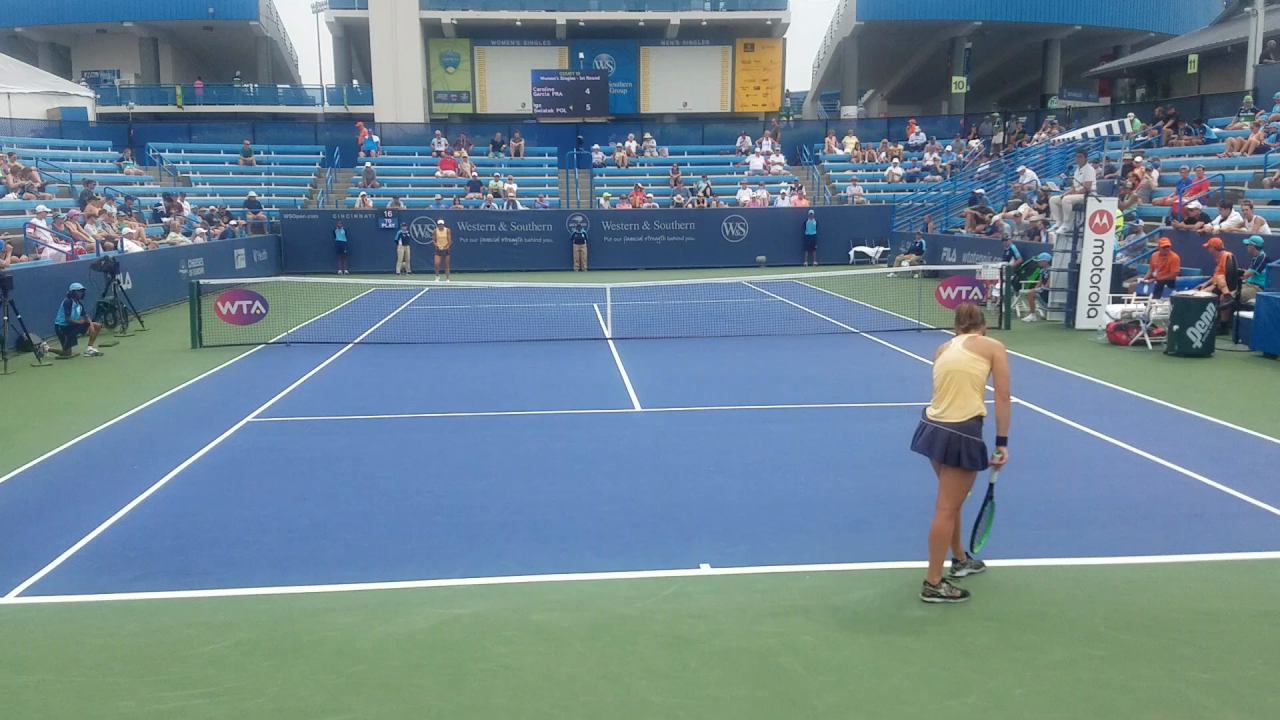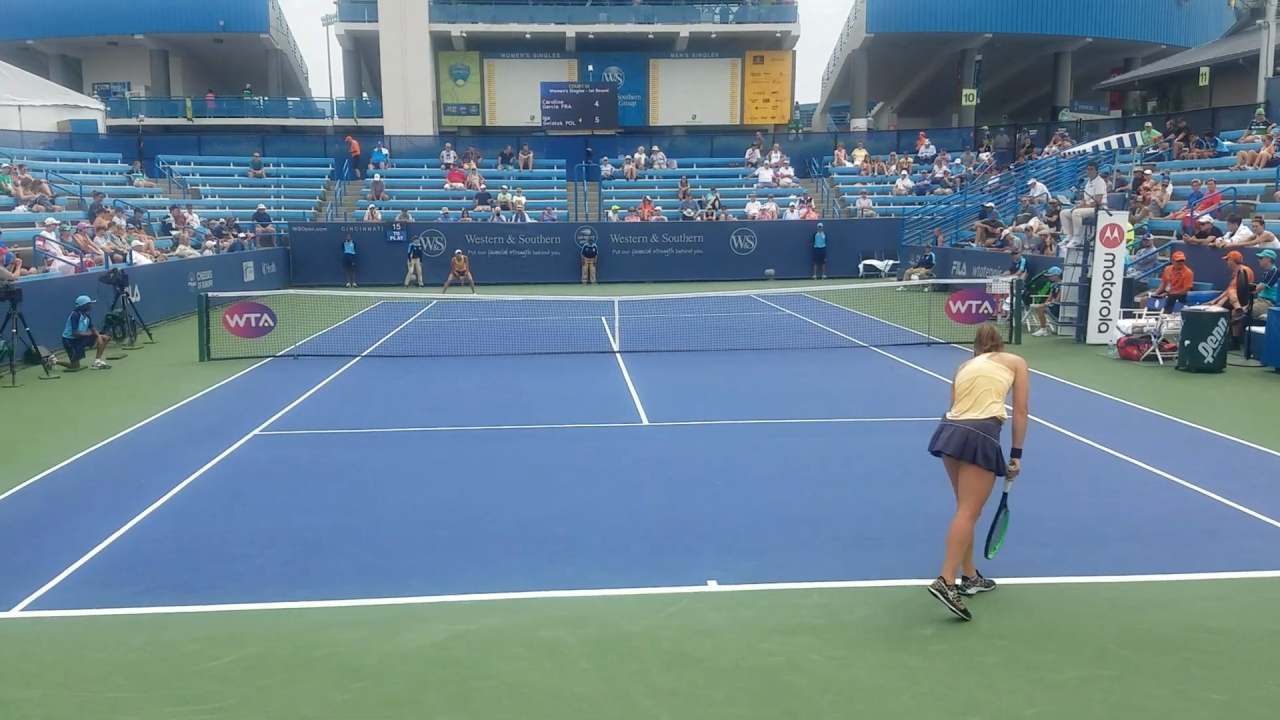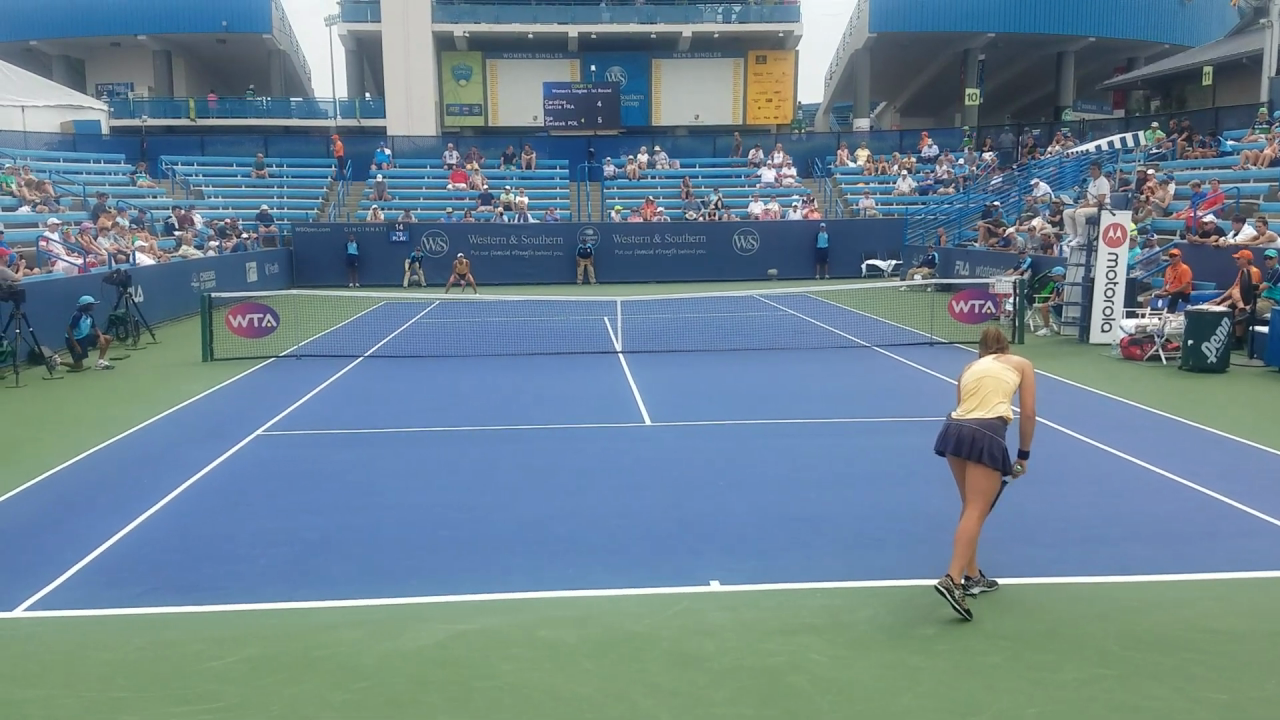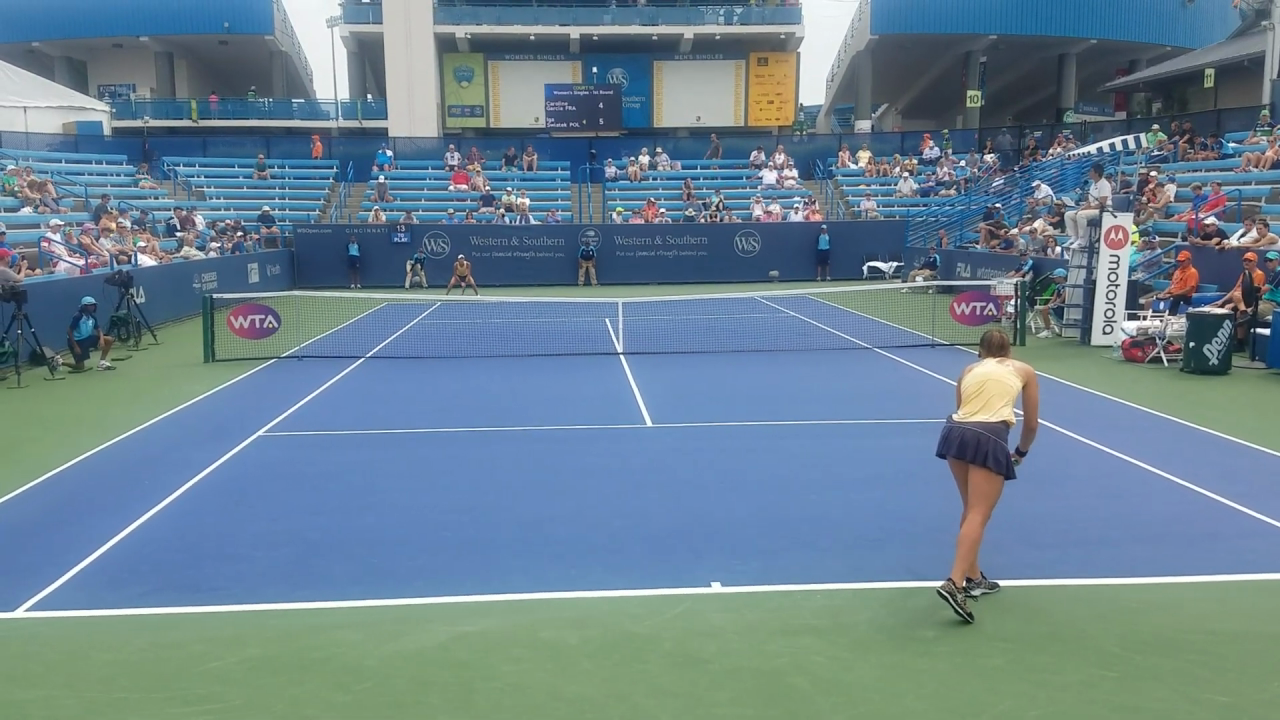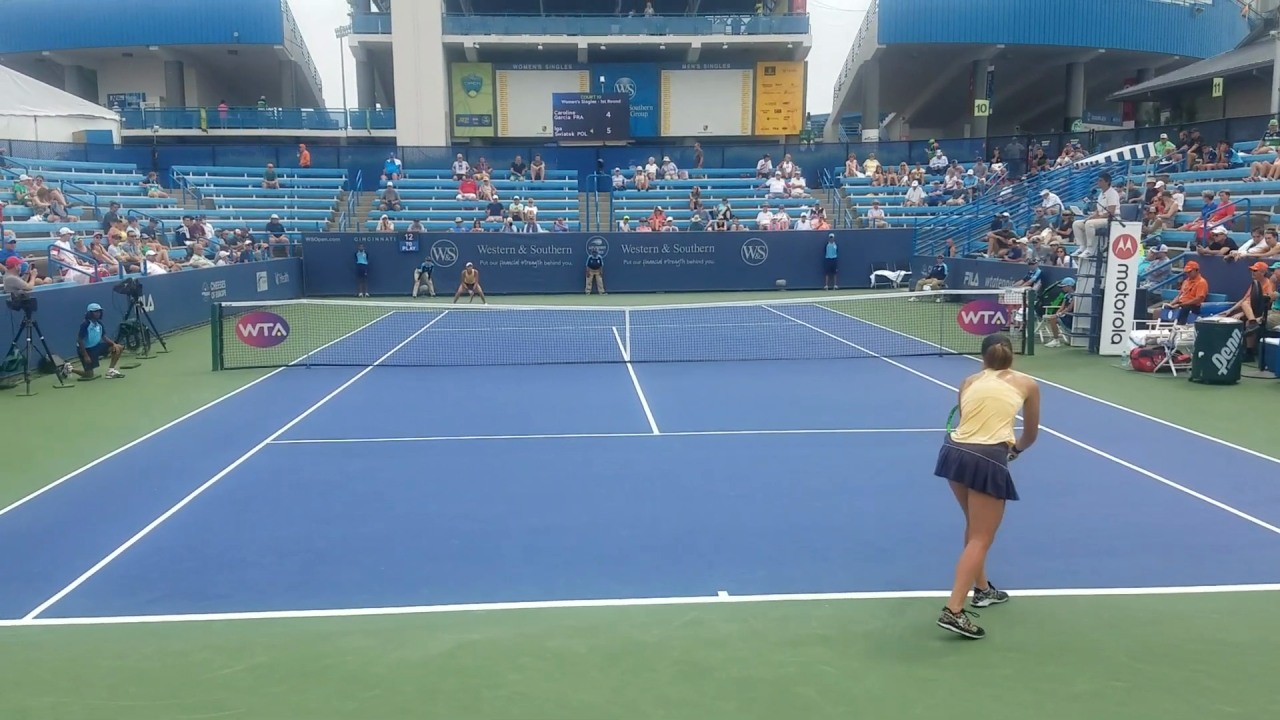
dt=1s
person 1, frame 1
left shoulder: (943, 349)
right shoulder: (992, 346)
right elbow: (1002, 398)
right wrist: (1002, 443)
left hip: (932, 428)
right hip: (960, 433)
left knee: (952, 500)
right knee: (946, 509)
left ankle: (960, 560)
right ankle: (933, 583)
person 1, frame 2
left shoulder: (964, 366)
right shoulder: (1015, 361)
right elbow: (1020, 411)
right wrist: (1016, 454)
left hip: (949, 430)
right hip: (980, 434)
left knee: (966, 508)
right knee: (967, 512)
left ankle: (969, 577)
right ankle: (946, 581)
person 1, frame 3
left shoulder: (970, 367)
right shoulder: (1021, 363)
right elbow: (1028, 415)
right wrist: (1023, 456)
left hip: (954, 428)
right hip: (986, 433)
left knee: (971, 507)
right knee: (976, 512)
left ankle: (972, 577)
right ankle: (953, 580)
person 1, frame 4
left shoulder: (969, 370)
right shoulder: (1024, 370)
right elbow: (1031, 424)
right wrist: (1020, 452)
left hip: (954, 431)
right hip: (988, 438)
left knee: (971, 509)
right knee: (978, 515)
left ankle: (973, 578)
right ankle: (955, 583)
person 1, frame 5
left shoulder: (970, 381)
right shoulder: (1027, 384)
right elbow: (1030, 434)
right wrist: (1015, 449)
left hip: (953, 451)
right hip: (987, 459)
left knee: (975, 527)
right knee: (981, 539)
left ankle: (981, 588)
right ankle: (953, 610)
